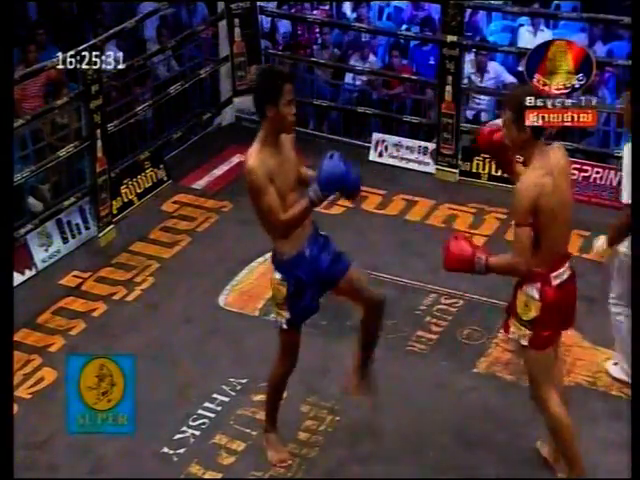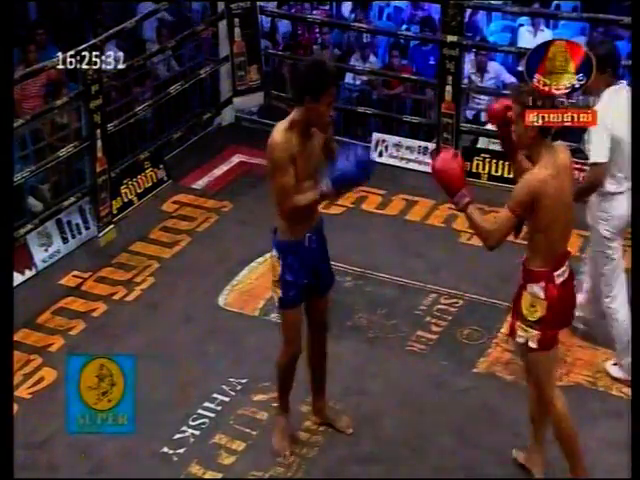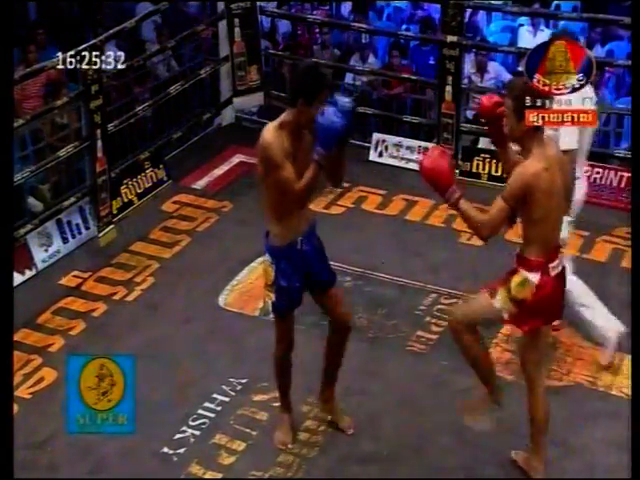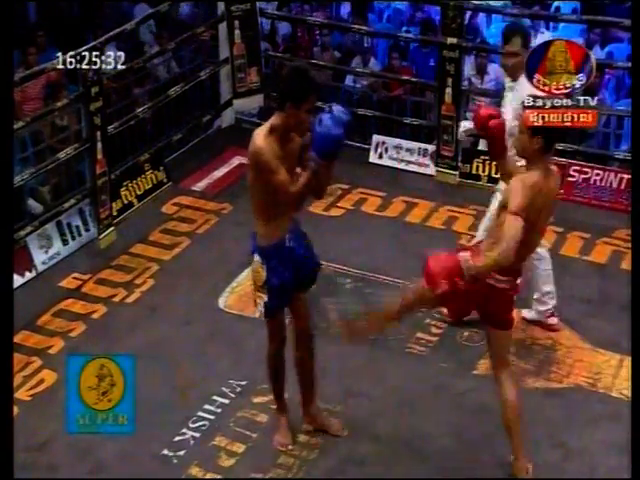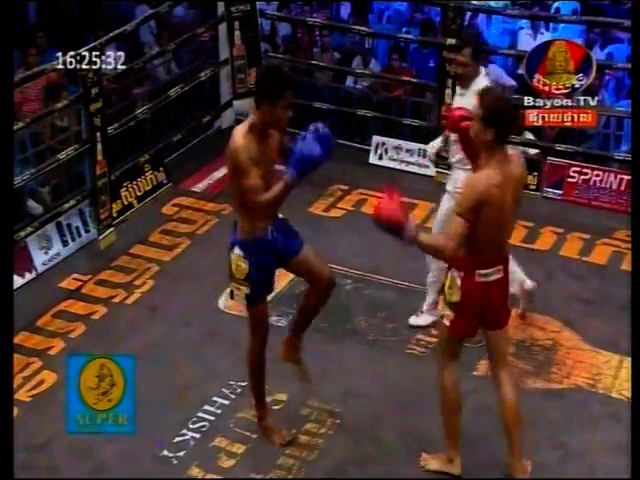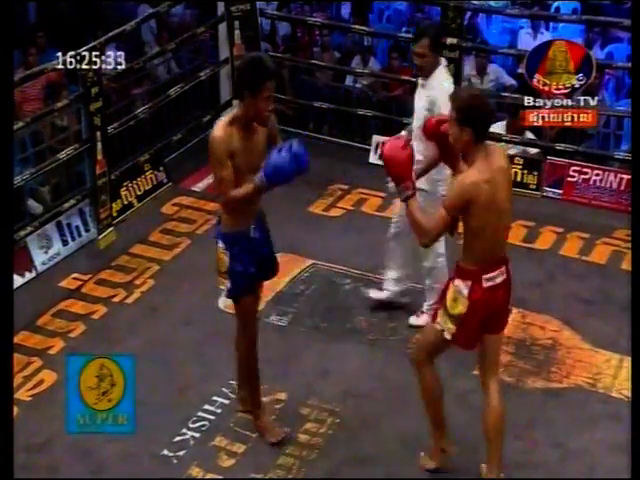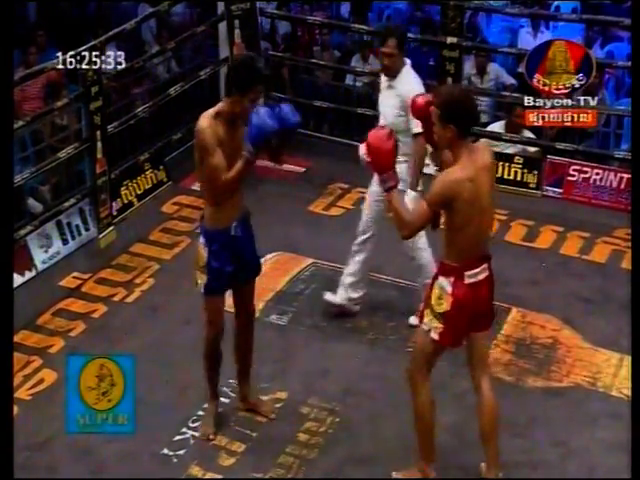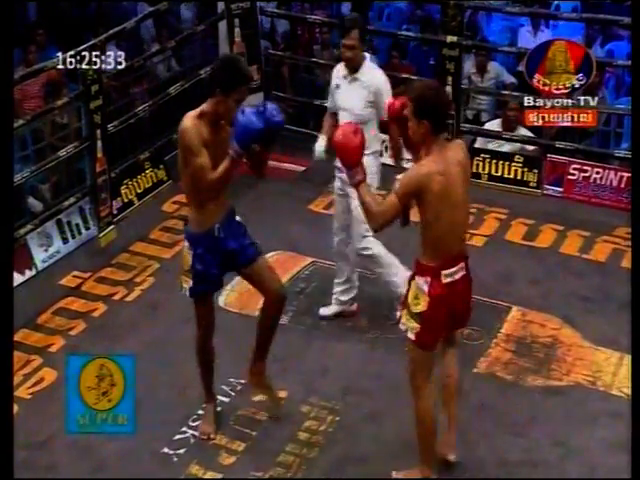
dt=0.3s
person 1, frame 1
left shoulder: (288, 140)
right shoulder: (256, 165)
right elbow: (280, 223)
left wrist: (335, 178)
right wrist: (316, 194)
left hip: (318, 247)
right hip: (291, 262)
left knee: (375, 302)
right knee: (288, 355)
left ankle: (361, 374)
right ankle: (270, 431)
person 1, frame 2
left shoulder: (319, 130)
right shoulder: (281, 141)
left elbow: (333, 165)
right elbow: (288, 206)
left wrist: (353, 168)
right wrist: (329, 187)
left hip: (316, 238)
right hip: (290, 247)
left knee: (320, 328)
right knee: (292, 343)
left ankle: (320, 406)
right ankle: (282, 414)
person 1, frame 3
left shoulder: (307, 132)
right shoulder: (272, 140)
left elbow: (336, 179)
right elbow: (296, 195)
left wrist: (336, 142)
right wrist: (321, 151)
left hip: (310, 239)
right hip: (282, 250)
left knee: (343, 321)
right knee: (286, 341)
left ankle: (327, 400)
right ankle: (285, 411)
person 1, frame 4
left shoulder: (298, 136)
right shoulder: (262, 145)
left elbow: (319, 190)
right elbow: (293, 198)
left wrist: (327, 152)
right wrist: (317, 158)
left hip: (294, 238)
right hip: (270, 249)
left knee: (305, 332)
right knee: (277, 338)
left ankle: (311, 411)
right ankle: (282, 413)
person 1, frame 5
left shoulder: (276, 130)
right shoulder: (240, 145)
left elbow: (286, 169)
right elbow: (259, 205)
left wrist: (308, 151)
right wrist: (293, 174)
left hip: (276, 228)
right hip: (251, 241)
left knee: (324, 281)
right knee: (260, 331)
left ankle: (292, 344)
right ankle: (262, 414)
person 1, frame 6
left shoulder: (266, 124)
right shoulder: (222, 136)
left elbow: (275, 160)
right elbow: (229, 200)
left wrist: (289, 159)
right wrist: (263, 180)
left hip: (258, 226)
right hip: (234, 237)
left knee: (254, 319)
right knee: (248, 327)
left ankle: (245, 391)
right ankle: (257, 411)
person 1, frame 7
left shoulder: (248, 120)
right shoulder: (207, 126)
right elbow: (223, 186)
left wrist: (278, 134)
right wrist: (250, 150)
left hip: (242, 226)
right hip: (216, 234)
left knee: (247, 317)
right knee: (215, 328)
left ankle: (245, 392)
right ankle: (212, 403)
person 1, frame 8
left shoulder: (232, 121)
right shoulder: (191, 127)
left elbow: (258, 170)
right elbow: (209, 186)
left wrist: (261, 139)
right wrist: (237, 150)
left hip: (229, 223)
right hip: (202, 235)
left knee: (276, 293)
right knee: (206, 328)
left ankle: (258, 369)
right ankle: (209, 404)
person 2, frame 1
left shoulder: (528, 187)
right shoulder: (558, 155)
left elbow: (521, 263)
left wrist: (478, 261)
right wrist: (505, 161)
left hip: (539, 288)
right hip: (563, 276)
left knee: (544, 391)
right knee: (550, 370)
person 2, frame 2
left shoulder: (534, 182)
right shoulder: (561, 154)
left elbow: (492, 237)
left wrist: (460, 196)
right wrist: (509, 142)
left hip: (540, 287)
right hip: (560, 277)
left knee: (547, 391)
right knee: (535, 372)
person 2, frame 3
left shoulder: (528, 170)
right shoulder: (549, 149)
left elbow: (488, 227)
left wrist: (451, 191)
right wrist: (497, 134)
left hip: (535, 279)
right hip: (553, 272)
left knee: (460, 321)
right knee: (532, 370)
left ankle: (491, 394)
person 2, frame 4
left shoulder: (524, 183)
right shoulder: (551, 174)
left elbow: (505, 252)
left wrist: (461, 266)
right wrist: (497, 144)
left hip: (482, 283)
right hip: (507, 285)
left knee: (415, 294)
right knee: (503, 370)
left ankle: (369, 324)
person 2, frame 5
left shoulder: (477, 185)
right shoulder: (517, 164)
left elbow: (448, 249)
left wrist: (406, 228)
right wrist: (467, 145)
left hip: (469, 278)
right hip: (498, 276)
left knee: (447, 361)
right knee: (502, 369)
person 2, frame 6
left shoulder: (468, 185)
right shoulder: (500, 158)
left elbow: (427, 235)
left wrist: (404, 187)
right wrist: (446, 151)
left hip: (471, 287)
right hip: (500, 279)
left knee: (420, 354)
right knee: (490, 379)
left ankle: (440, 445)
person 2, frame 7
left shoulder: (450, 180)
right shoulder: (485, 153)
left elbow: (407, 228)
left wrist: (387, 177)
right wrist: (432, 134)
left hip: (454, 284)
right hip: (482, 276)
left knee: (418, 373)
right knee: (481, 376)
person 2, frame 8
left shoulder: (421, 174)
right shoulder: (460, 151)
left elbow: (378, 220)
left wrist: (355, 172)
right wrist: (410, 142)
left hip: (432, 281)
right hip: (461, 274)
left knee: (419, 380)
right knee: (448, 346)
right ankle: (449, 441)
person 3, frame 1
left shoulder: (631, 152)
left elbow: (628, 216)
left wrist: (608, 241)
left hip: (632, 244)
left knee: (621, 306)
left ankle: (628, 369)
person 3, frame 2
left shoulder: (602, 113)
right shoulder: (626, 99)
left elbow: (596, 176)
right elbow: (621, 155)
left hip: (608, 203)
right hip: (625, 196)
left knee: (611, 285)
right knee: (595, 261)
left ankle: (626, 363)
right ankle: (584, 306)
person 3, frame 3
left shoulder: (566, 102)
right shoulder: (583, 91)
left elbow: (567, 163)
left wrist: (560, 212)
right hip: (574, 181)
left ankle: (607, 327)
person 3, frame 4
left shoulder: (529, 90)
right shoulder: (512, 82)
right wrist: (476, 124)
right hip: (513, 174)
left knee: (486, 240)
right ankle: (545, 310)
person 3, frame 5
left shoulder: (482, 95)
right shoulder: (463, 86)
right wrist: (440, 140)
left hip: (467, 179)
right hip: (461, 173)
left ankle: (432, 308)
right ankle: (520, 283)
person 3, frame 6
left shoulder: (442, 88)
right shoulder: (424, 78)
left wrist: (412, 177)
right wrist: (405, 136)
left hip: (432, 175)
right hip: (414, 167)
left knee: (430, 243)
right knee: (398, 229)
left ankle: (433, 307)
right ankle: (393, 286)
person 3, frame 7
left shoulder: (411, 88)
right shoulder: (385, 78)
left elbow: (420, 141)
left wrist: (412, 189)
left hip: (403, 171)
left knee: (414, 241)
right knee: (365, 232)
right ankle: (348, 295)
person 3, frame 8
left shoulder: (377, 80)
right shoulder: (337, 73)
left elbow: (393, 128)
right wrist: (323, 138)
left hip: (365, 166)
right hip: (342, 165)
left knee: (363, 241)
right knee: (341, 238)
left ankle: (407, 287)
right ankle: (344, 299)
